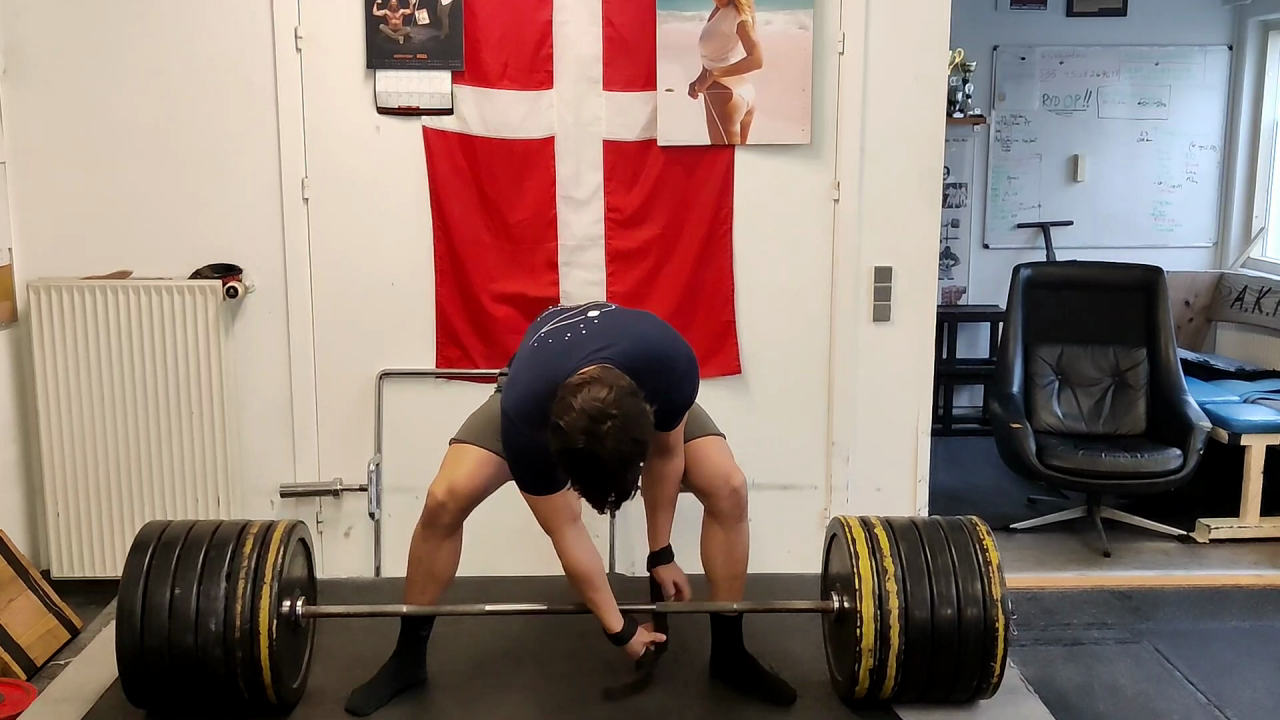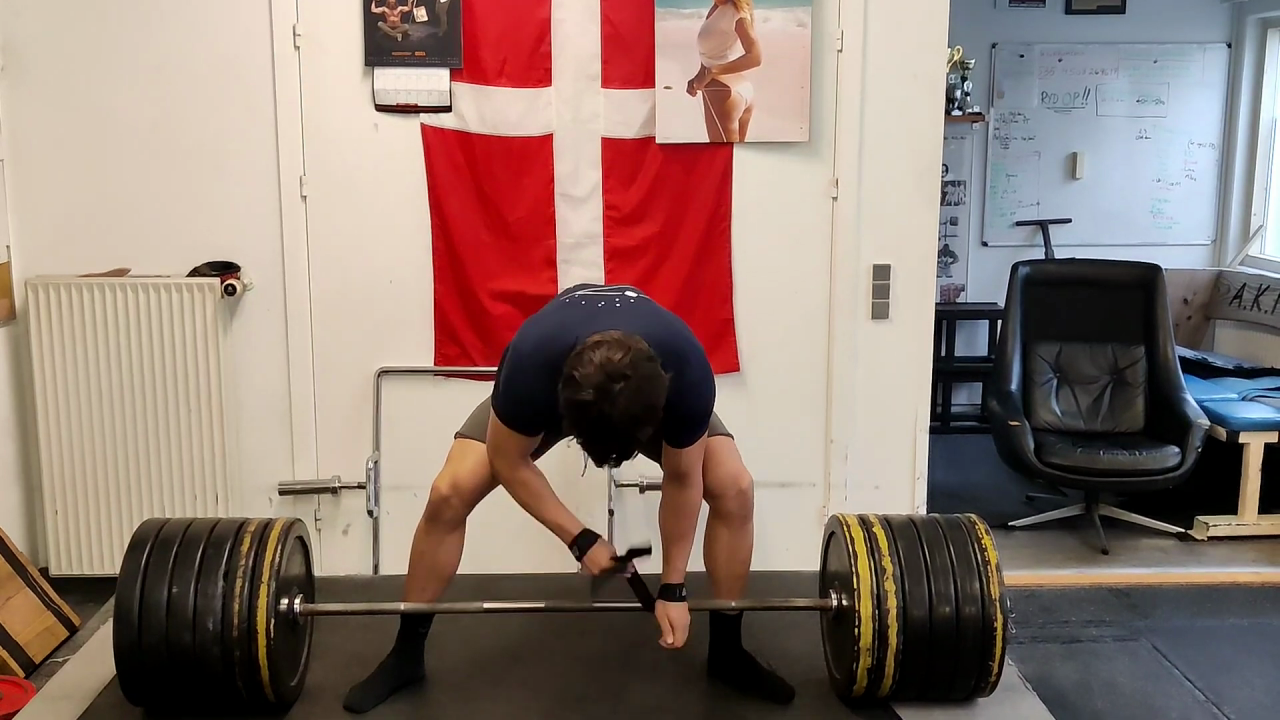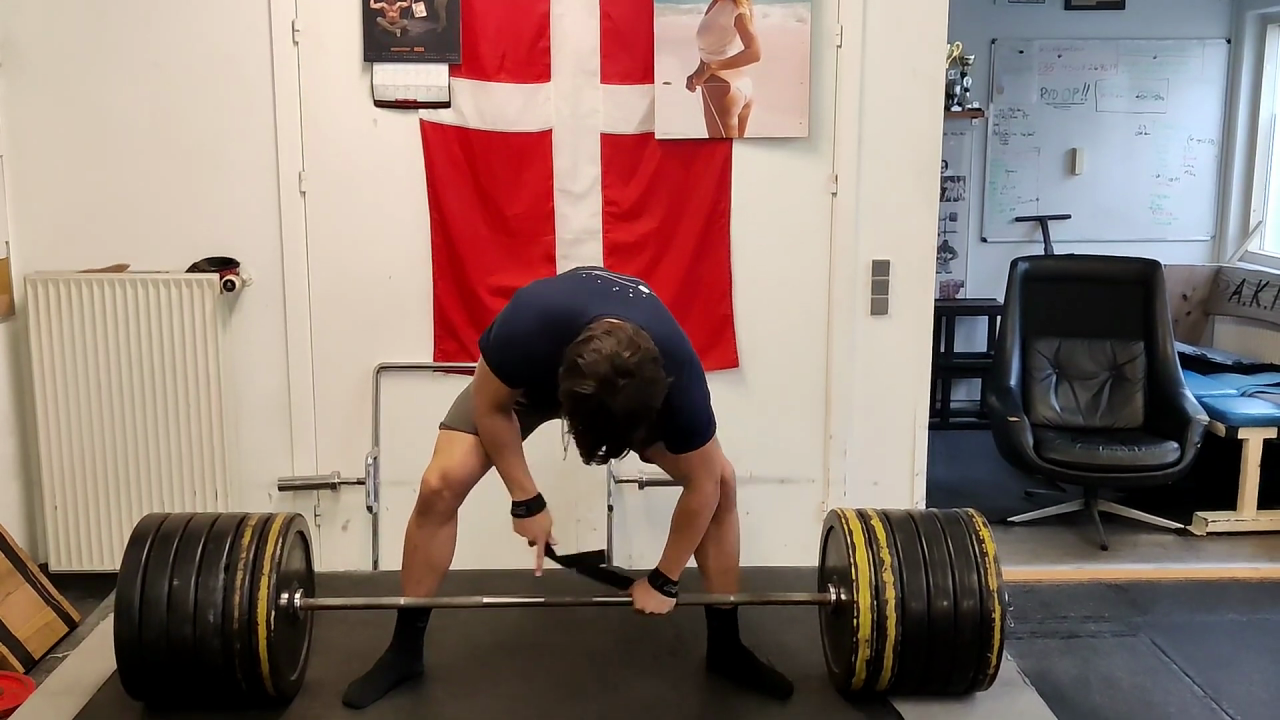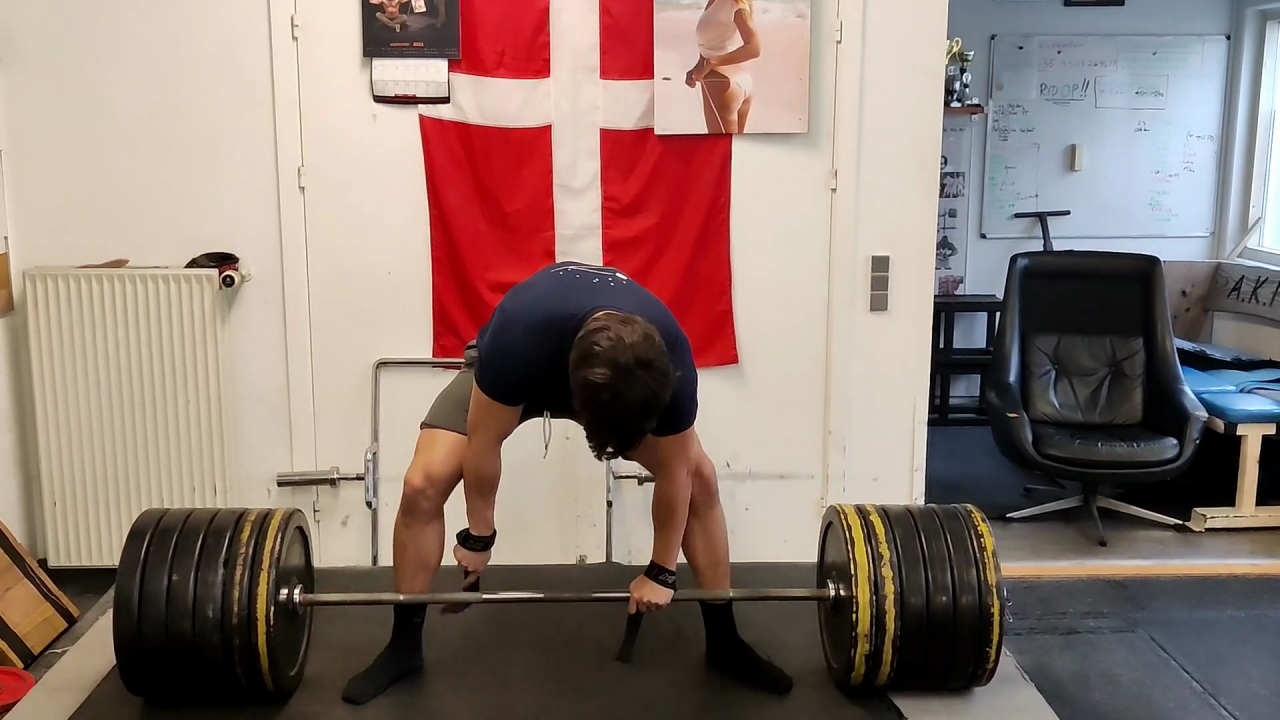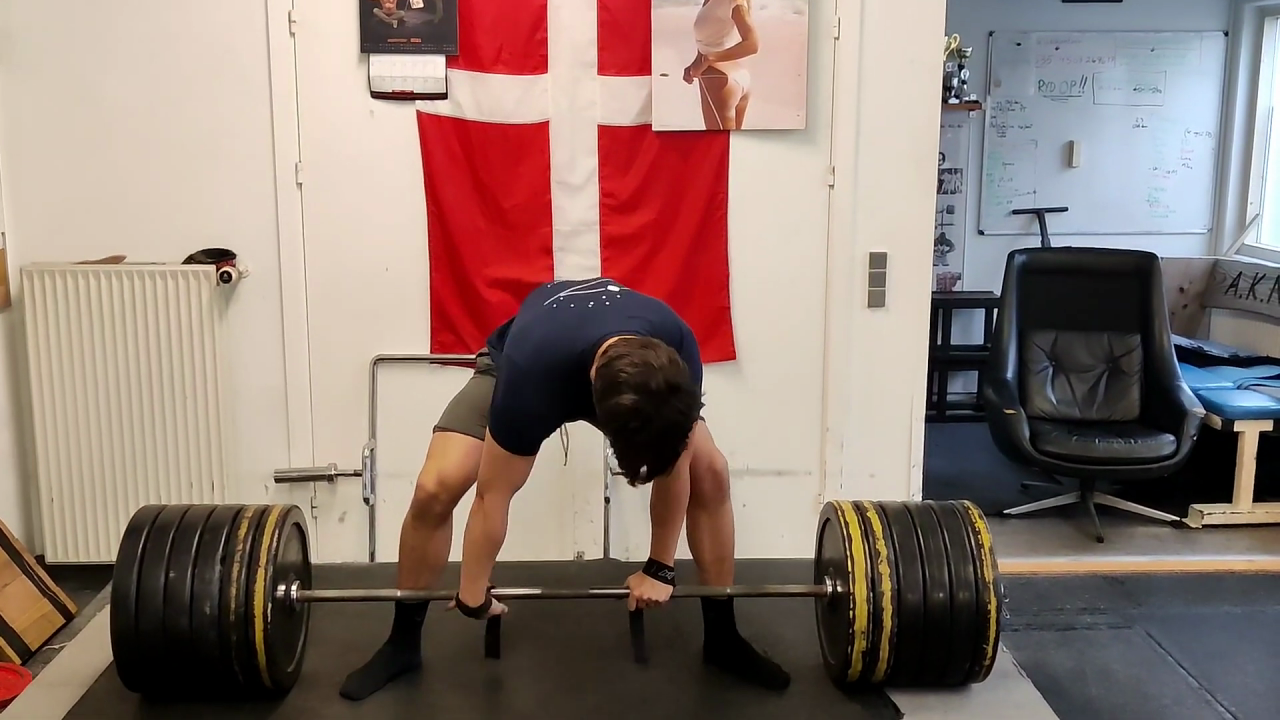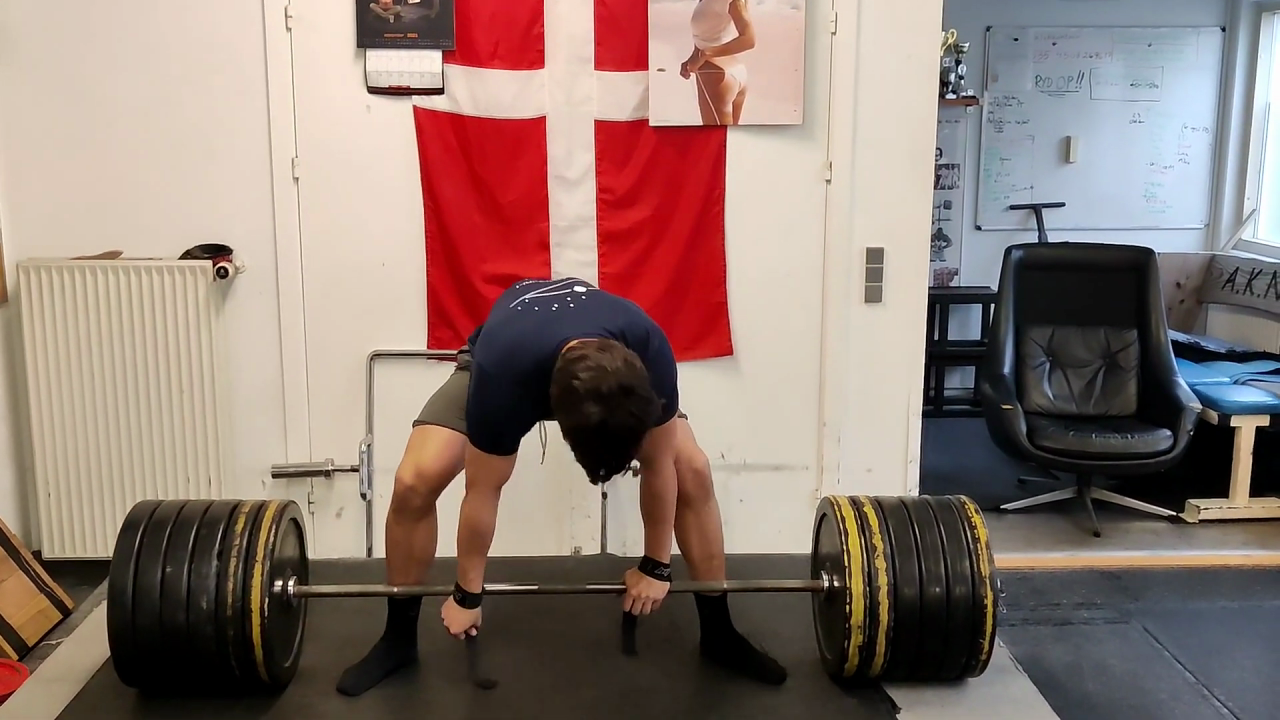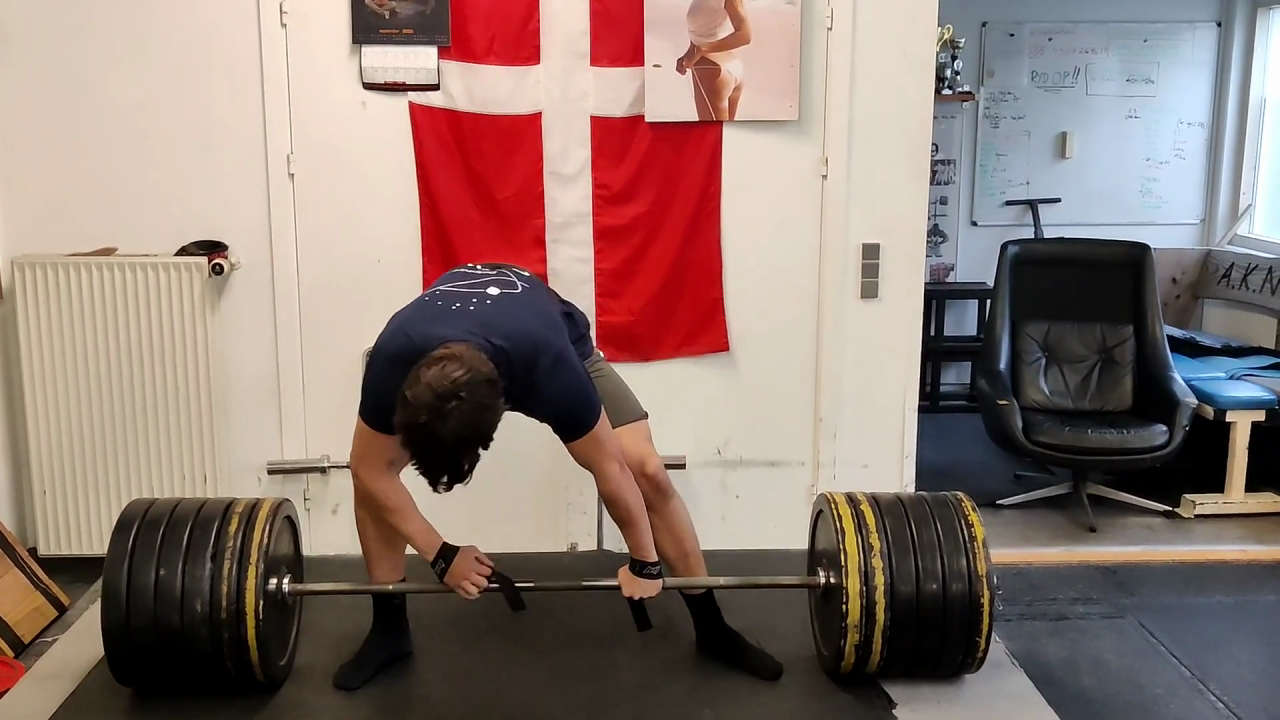
dt=0.5s
person 1, frame 1
left shoulder: (669, 362)
right shoulder: (524, 413)
left elbow: (666, 453)
right elbow: (566, 533)
left wrist: (660, 554)
right wrist: (619, 630)
left hip: (639, 384)
right hip: (539, 388)
left knee: (727, 487)
right knee: (445, 499)
left ankle: (728, 653)
right ankle: (409, 656)
person 1, frame 2
left shoulder: (686, 369)
right shoulder: (532, 361)
left elbow: (684, 480)
right elbow: (509, 463)
left wrist: (673, 589)
right wrist: (581, 540)
left hip: (652, 388)
right hip: (552, 386)
left knee: (734, 489)
right knee: (449, 494)
left ankle: (726, 651)
right ankle: (407, 653)
person 1, frame 3
left shoulder: (677, 374)
right shoulder: (529, 324)
left elbow: (703, 486)
right elbow: (490, 407)
left wrist: (665, 580)
right wrist: (527, 503)
right hip: (532, 371)
left knee: (722, 481)
right knee: (440, 484)
left ankle: (725, 645)
right ankle: (406, 648)
person 1, frame 4
left shoulder: (669, 362)
right shoulder: (520, 331)
left elbow: (673, 473)
right elbow: (483, 445)
left wrist: (661, 571)
right wrist: (479, 539)
right hip: (511, 370)
left knee: (698, 476)
right knee: (423, 484)
left ankle: (723, 640)
right ankle: (404, 644)
person 1, frame 5
left shoulder: (678, 355)
right shoulder: (531, 371)
left elbow: (674, 469)
right elbow: (495, 494)
left wrist: (660, 567)
right wrist: (473, 596)
right hip: (514, 371)
left knee: (709, 472)
right knee: (435, 488)
left ankle: (723, 638)
right ankle: (403, 642)
person 1, frame 6
left shoulder: (649, 355)
right shoulder: (500, 374)
left elbow: (661, 465)
right elbow: (482, 492)
left wrist: (655, 566)
right wrist: (469, 593)
left hip: (612, 372)
right hip: (510, 363)
left knee: (691, 470)
right knee: (414, 480)
left ankle: (719, 633)
right ankle: (399, 638)
person 1, frame 7
left shoulder: (550, 367)
right shoulder: (395, 359)
left elbow: (610, 468)
right elbow: (372, 469)
left wrist: (643, 562)
right wrist: (441, 555)
left hip: (550, 337)
left knee: (647, 469)
right knee: (367, 467)
left ankle: (712, 628)
right ankle: (388, 629)
